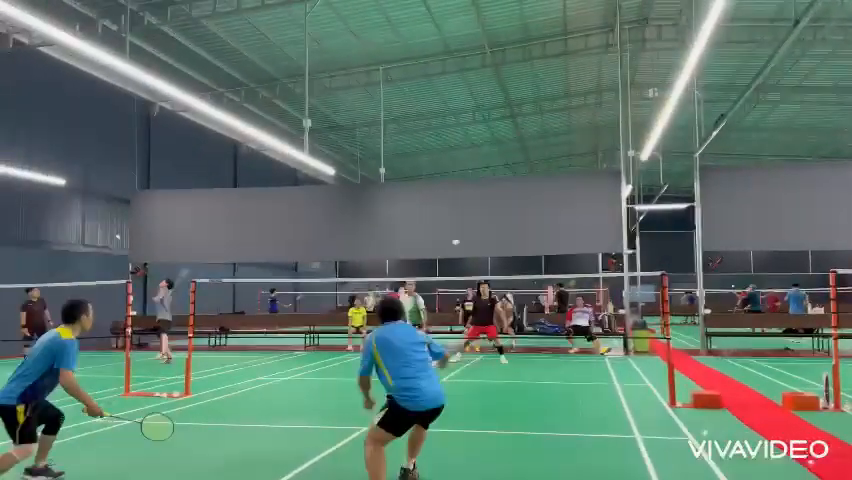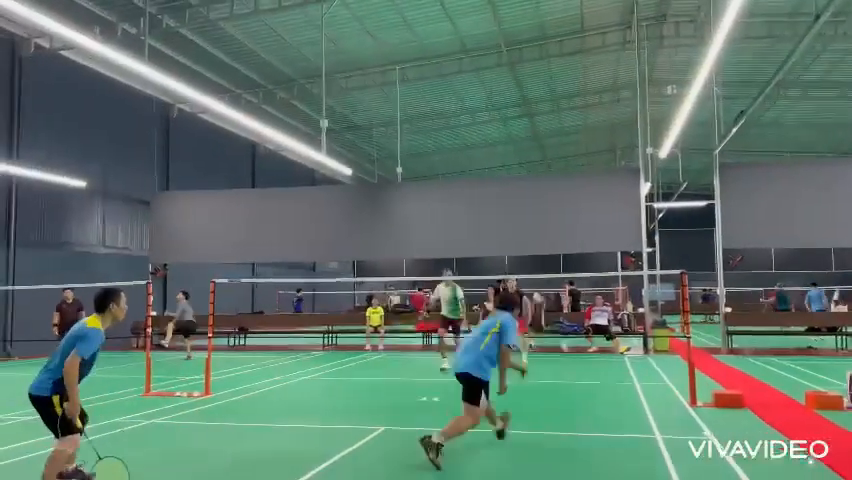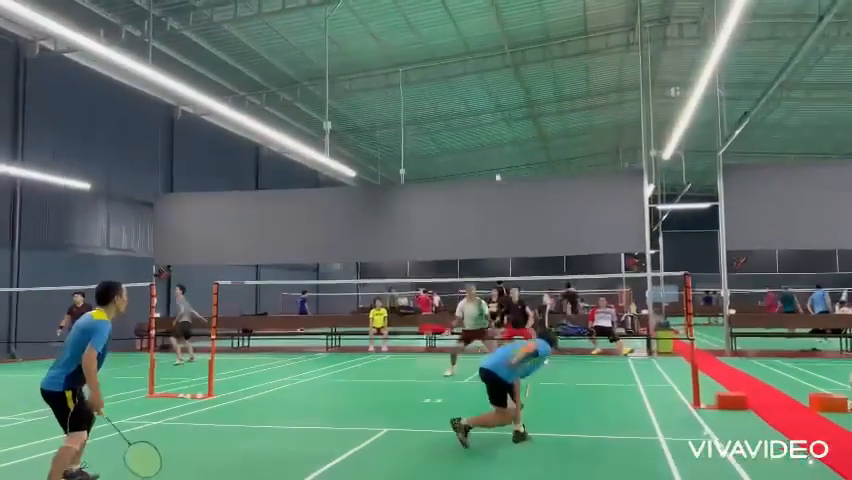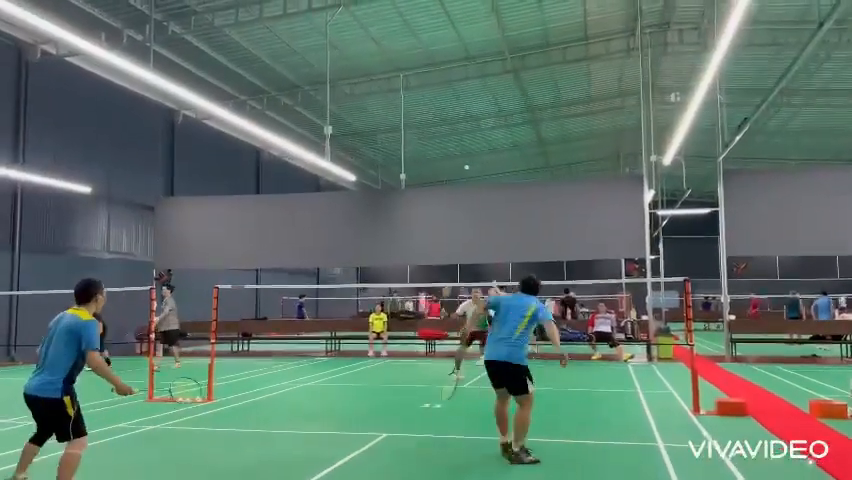
dt=0.3s
person 1, frame 1
left shoulder: (55, 335)
right shoulder: (68, 342)
right elbow: (66, 380)
right wrist: (89, 403)
left hip: (23, 396)
right hip: (15, 400)
left knee: (56, 419)
right knee: (24, 449)
person 1, frame 2
left shoulder: (88, 324)
right shoulder: (93, 332)
right elbow: (70, 365)
right wrist: (73, 401)
left hip: (52, 389)
right hip: (48, 391)
left knee: (79, 422)
right knee: (69, 440)
person 1, frame 3
left shoulder: (89, 317)
right shoulder: (102, 323)
right elbow: (88, 358)
right wrist: (96, 393)
left hip: (56, 383)
right hip: (62, 386)
left knee: (86, 421)
right knee: (75, 437)
person 1, frame 4
left shoulder: (61, 317)
right shoulder: (88, 322)
right elbow: (93, 360)
right wrist: (118, 383)
left hip: (34, 388)
right hip: (55, 391)
left knee: (42, 434)
right knee: (78, 441)
person 2, frame 1
left shoulder: (373, 339)
right shoulder: (418, 334)
left elbow: (363, 379)
right elbow: (444, 356)
left wrist: (367, 399)
right wrist: (440, 363)
left hip: (406, 400)
right hip: (436, 399)
left knee: (373, 442)
right knee: (420, 425)
person 2, frame 2
left shoulder: (494, 320)
right shoulder: (509, 321)
right elbow: (504, 354)
left wrist: (518, 367)
right wrist: (502, 381)
left hip: (463, 366)
right hip: (476, 369)
right knee: (472, 418)
left ankle: (499, 425)
right ankle: (435, 441)
person 2, frame 3
right shoulder: (545, 348)
left elbow: (515, 376)
right elbow: (531, 347)
left wrist: (517, 401)
right wrist: (519, 358)
left hip: (489, 368)
right hip: (495, 373)
right knee: (504, 417)
left ankle: (519, 430)
right ankle: (463, 423)
person 2, frame 4
left shoulder: (504, 299)
right shoulder: (538, 306)
right elbow: (550, 325)
right wrist: (558, 348)
left hip: (491, 356)
right hip: (513, 358)
left knee: (502, 399)
right knee: (525, 403)
left ankle: (505, 443)
right ankle: (516, 450)
